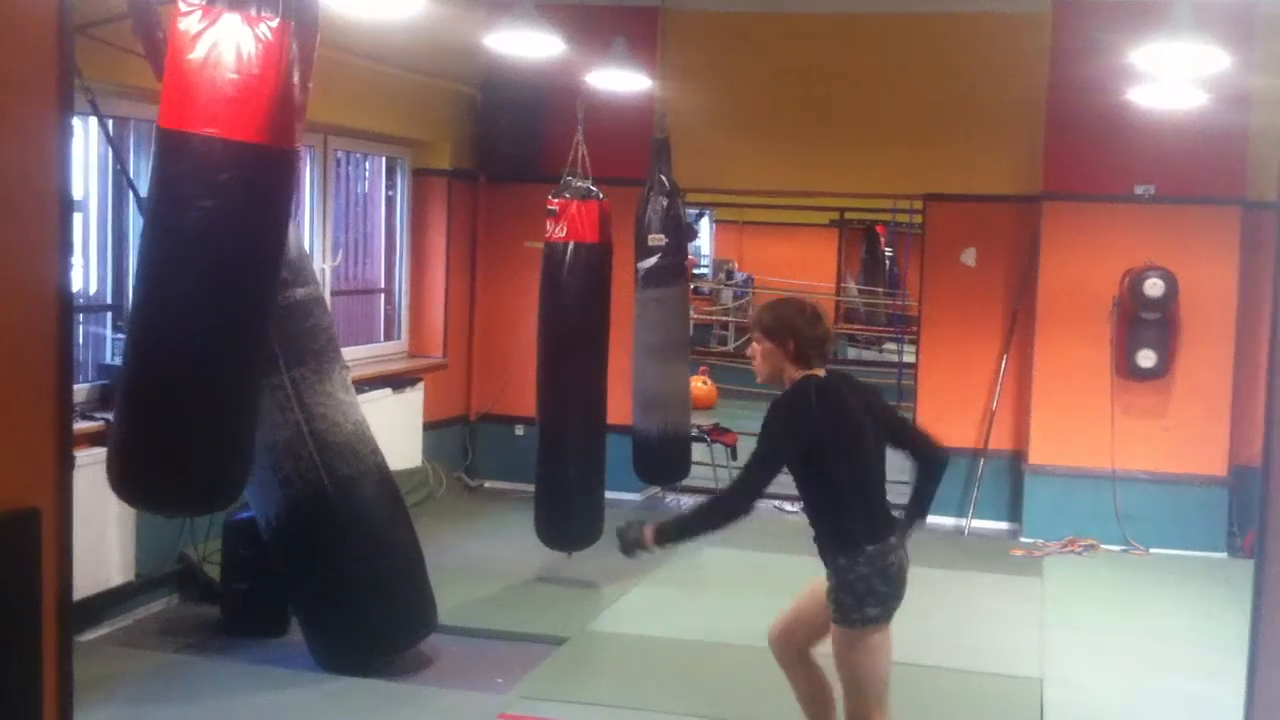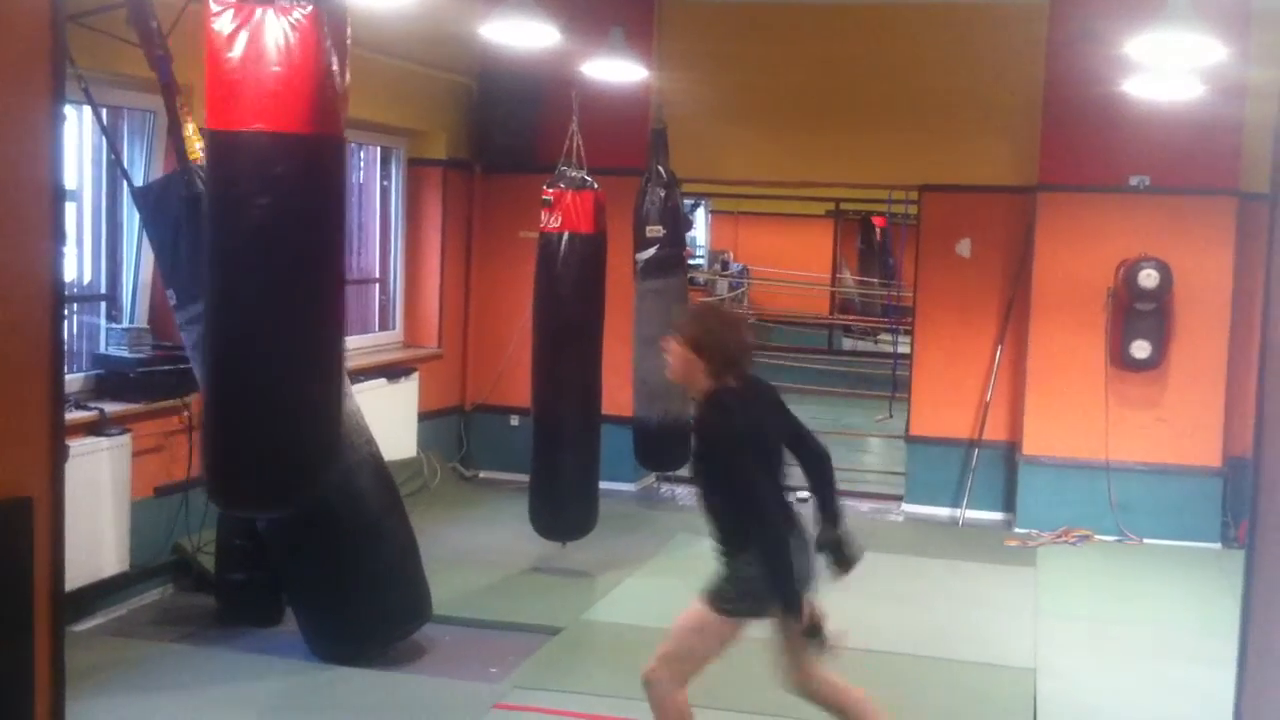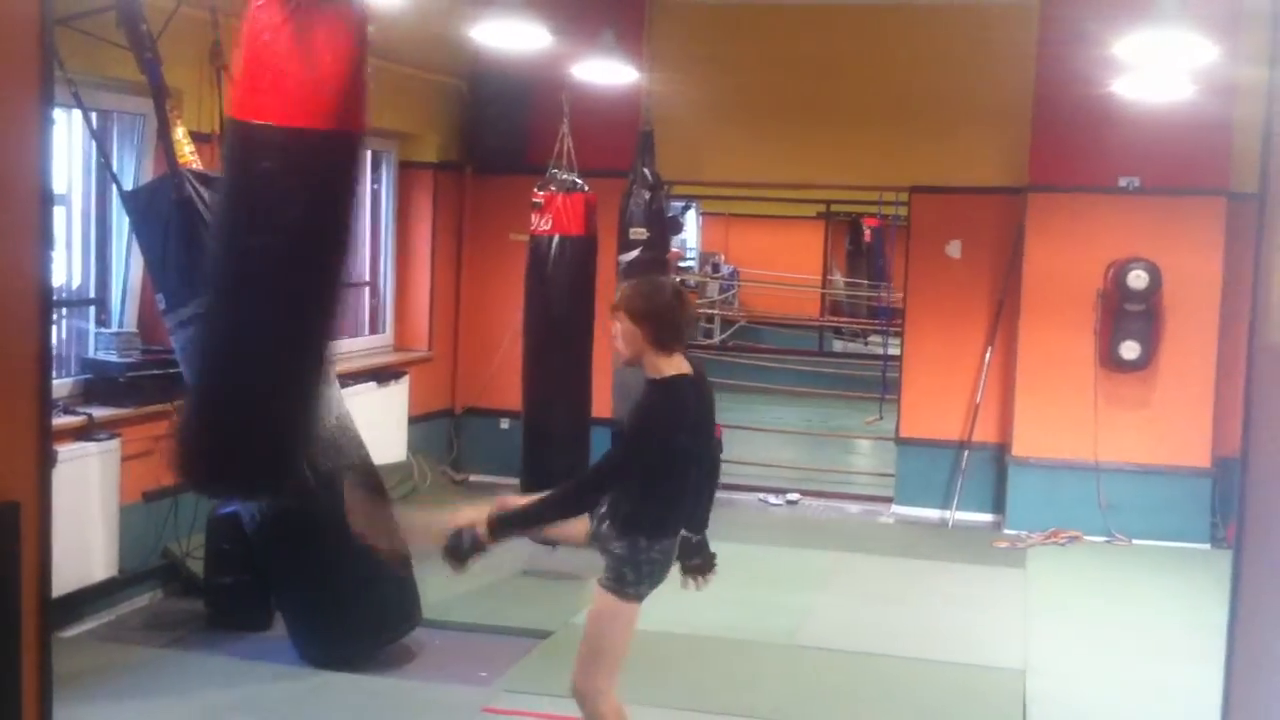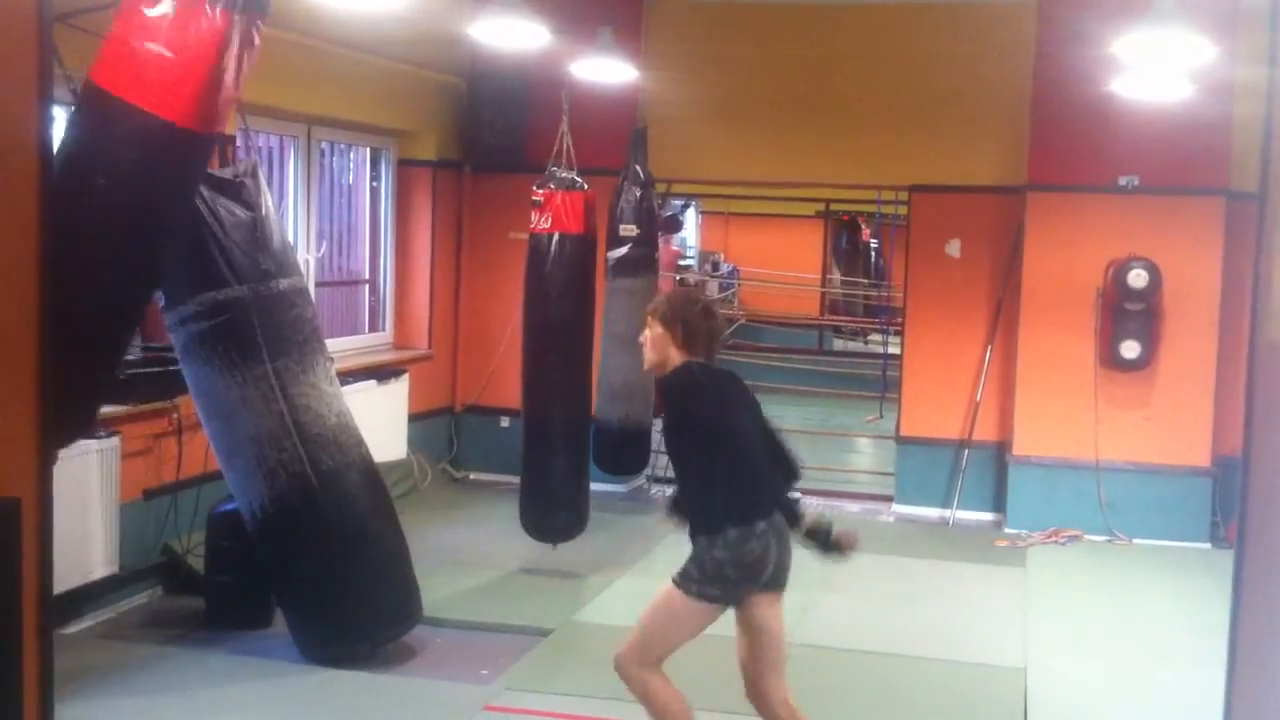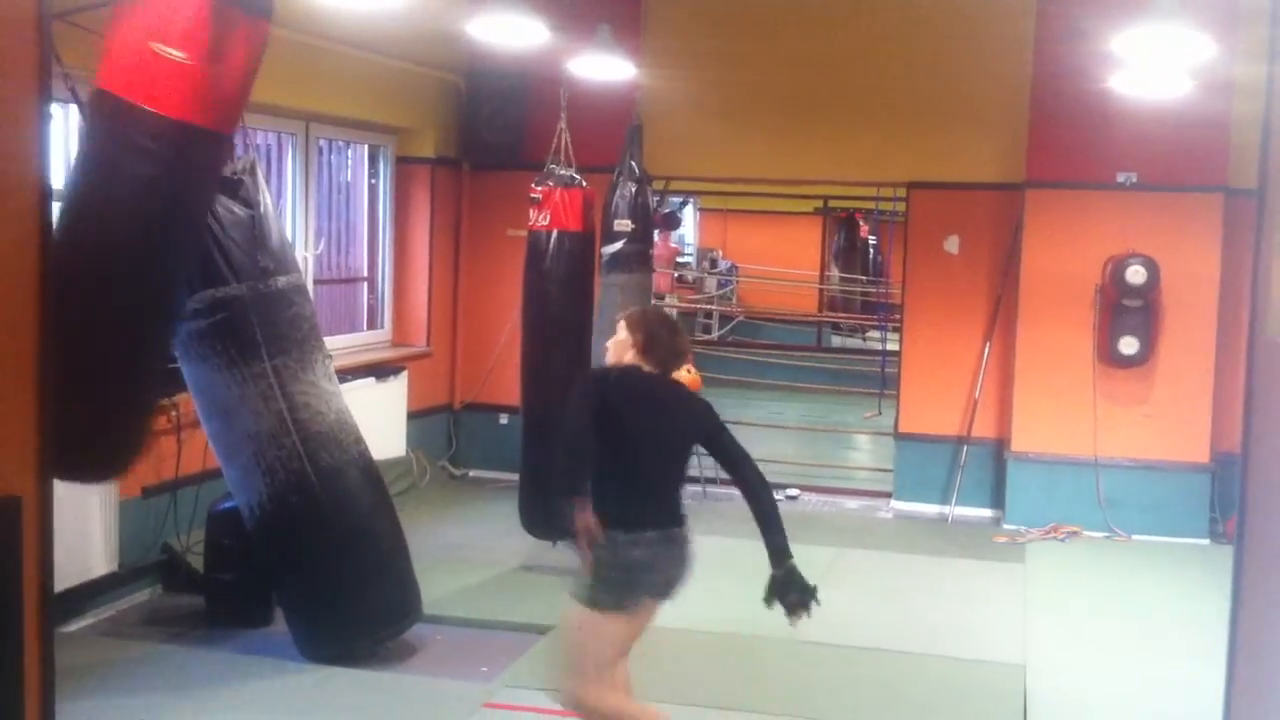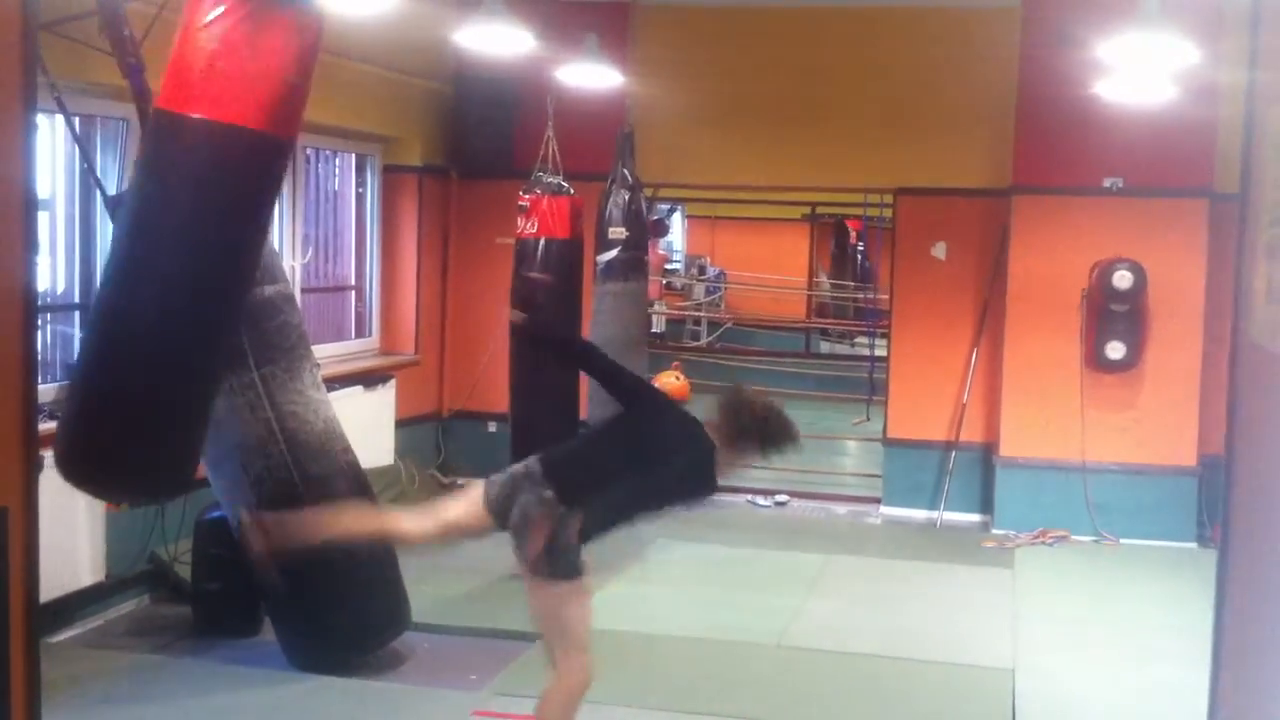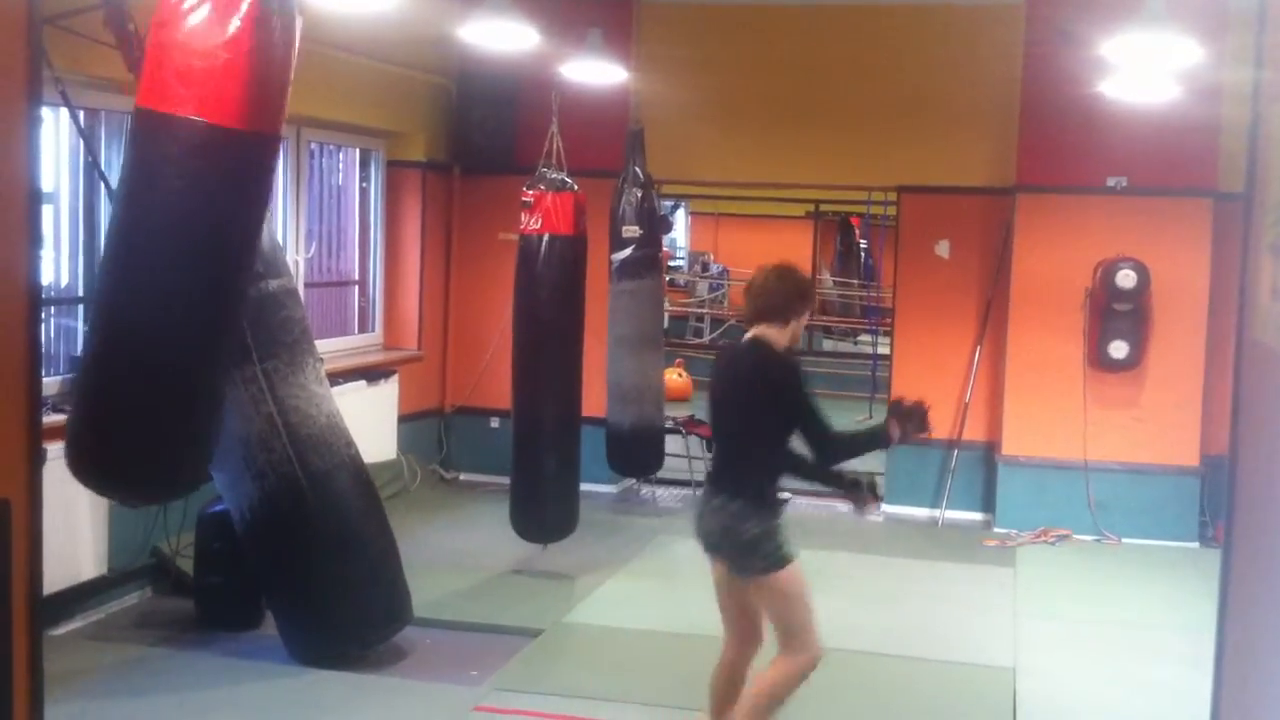
dt=0.5s
person 1, frame 1
left shoulder: (794, 408)
right shoulder: (854, 392)
left elbow: (739, 497)
right elbow: (933, 455)
left wrist: (656, 535)
right wrist: (910, 519)
left hip: (860, 565)
right hip: (881, 552)
right knee: (785, 640)
person 1, frame 2
left shoulder: (717, 423)
right shoulder: (754, 393)
left elbow: (764, 510)
right elbow: (815, 456)
left wrist: (793, 609)
right wrist: (830, 526)
left hip: (754, 566)
right hip: (789, 551)
left knee: (661, 678)
right knee: (811, 681)
person 1, frame 3
left shoulder: (660, 409)
right shoulder: (692, 387)
left elbow: (585, 492)
right elbow: (707, 467)
left wrist: (490, 531)
right wrist: (695, 537)
left hip: (637, 550)
right hip: (624, 517)
right knee: (510, 508)
person 1, frame 4
left shoulder: (679, 387)
right shoulder: (726, 385)
left elbow: (745, 455)
right elbow: (783, 466)
left wrist: (801, 524)
left hip: (724, 550)
right hip: (765, 544)
left knee: (633, 663)
person 1, frame 5
left shoulder: (601, 382)
right shoulder: (691, 404)
left elbow: (575, 442)
right elbow: (752, 480)
left wrist: (581, 506)
right wrist: (782, 564)
left hip: (620, 552)
right hip: (668, 550)
right knee: (608, 660)
person 1, frame 6
left shoulder: (658, 409)
right shoulder: (702, 475)
left elbow: (587, 356)
right elbow: (627, 495)
left wrist: (528, 324)
right wrist: (573, 526)
left hip: (526, 482)
right hip: (552, 514)
left knee: (399, 526)
right knee: (576, 669)
left ankle: (280, 533)
person 1, frame 7
left shoulder: (734, 359)
right shoulder: (777, 366)
right elbow: (825, 450)
left wrist: (839, 482)
right wrist: (893, 431)
left hip: (718, 511)
right hip: (747, 520)
left knee: (741, 643)
right knee: (802, 652)
